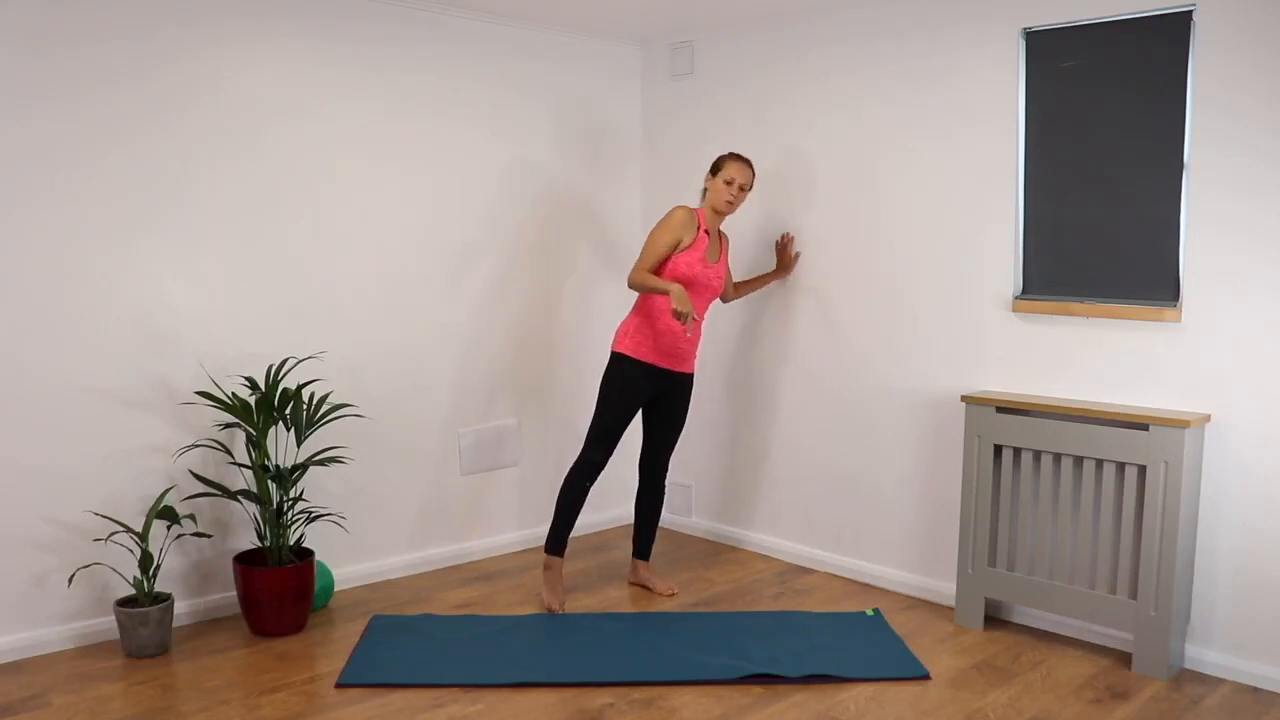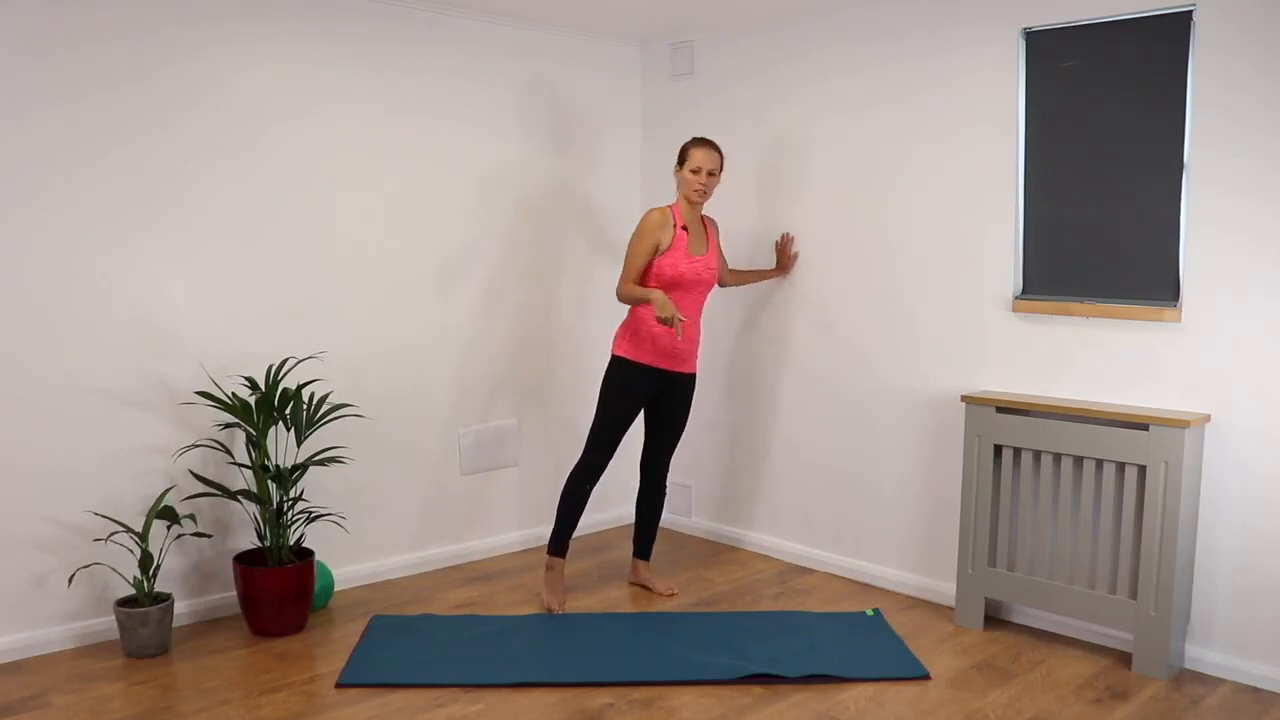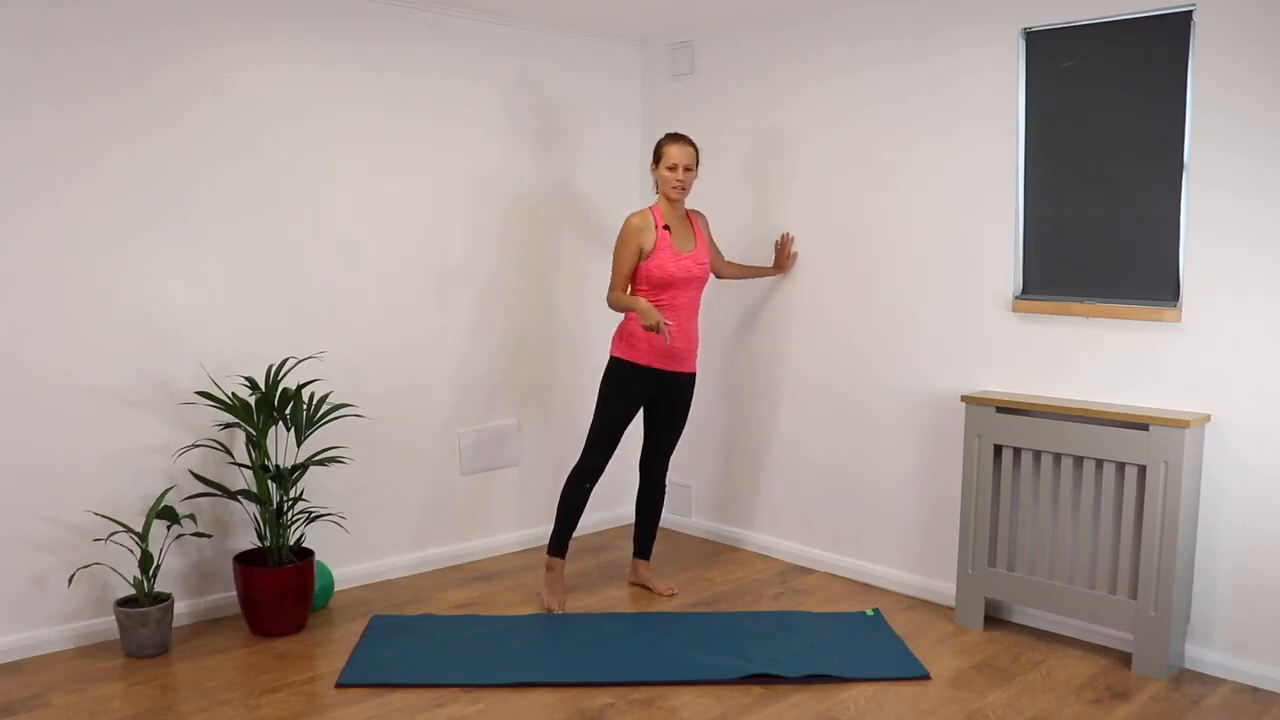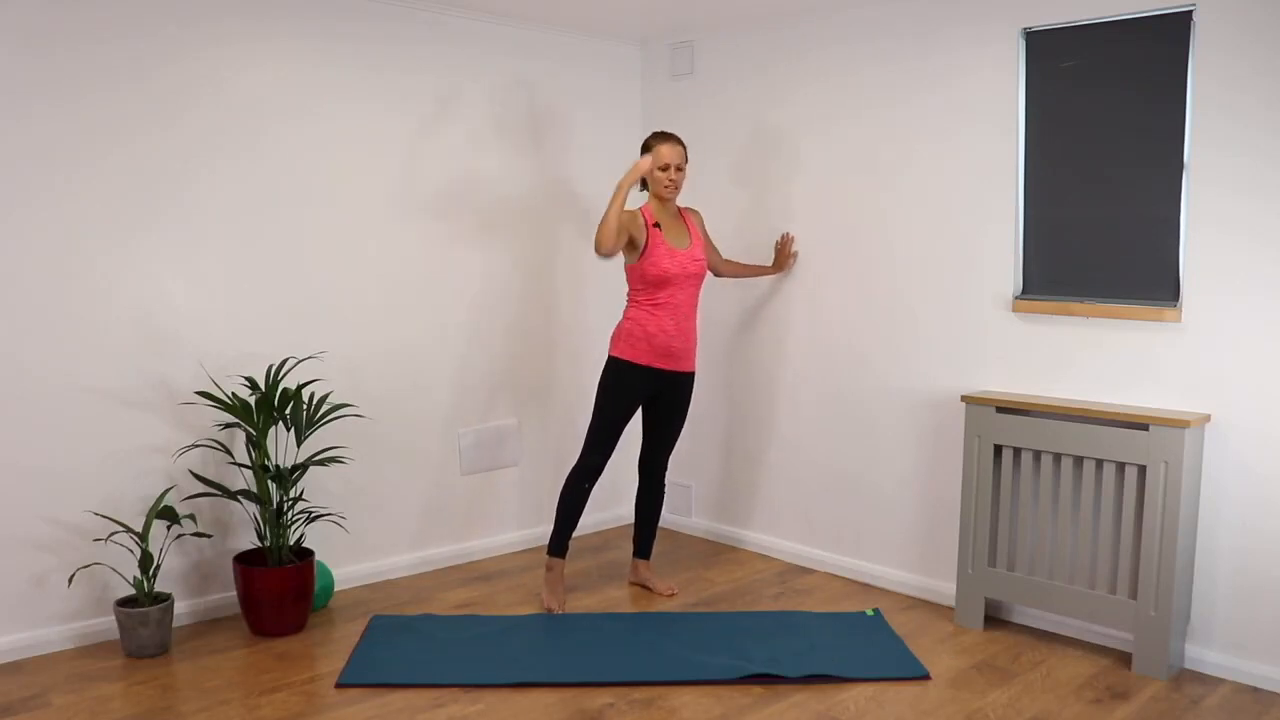
dt=0.4s
person 1, frame 1
left shoulder: (722, 240)
right shoulder: (681, 218)
left elbow: (725, 292)
right elbow: (636, 276)
left wrist: (776, 273)
right wrist: (671, 286)
left hip: (679, 370)
right hip: (636, 357)
left knee: (655, 467)
right knee: (593, 457)
left ankle: (640, 565)
right ankle: (552, 563)
person 1, frame 2
left shoulder: (710, 228)
right shoulder: (656, 221)
left elbow: (722, 277)
right elbow: (623, 288)
left wrist: (775, 272)
right wrist: (654, 296)
left hip: (681, 369)
right hip: (635, 360)
left knee: (656, 468)
right knee: (595, 459)
left ankle: (640, 566)
right ankle: (554, 566)
person 1, frame 3
left shoulder: (699, 223)
right shoulder: (638, 225)
left elbow: (720, 268)
right elbow: (614, 298)
left wrist: (772, 270)
right wrist: (638, 303)
left hip: (680, 368)
right hip: (634, 361)
left knee: (656, 467)
right knee: (594, 460)
left ankle: (641, 565)
right ankle: (554, 567)
person 1, frame 4
left shoulder: (693, 220)
right shoulder: (633, 224)
left elbow: (718, 266)
right elbow: (603, 246)
left wrist: (771, 269)
right wrist: (627, 178)
left hip: (679, 367)
right hip: (632, 360)
left knee: (655, 466)
right knee: (592, 460)
left ankle: (641, 565)
right ankle: (554, 566)
